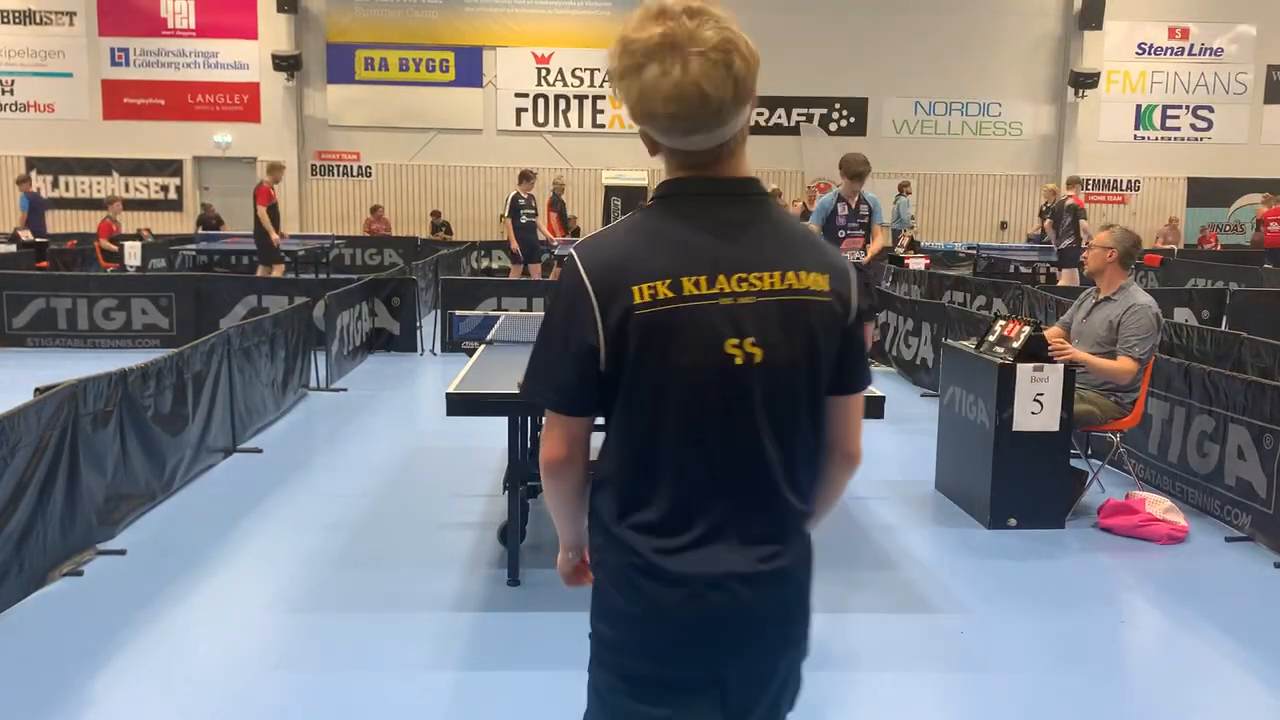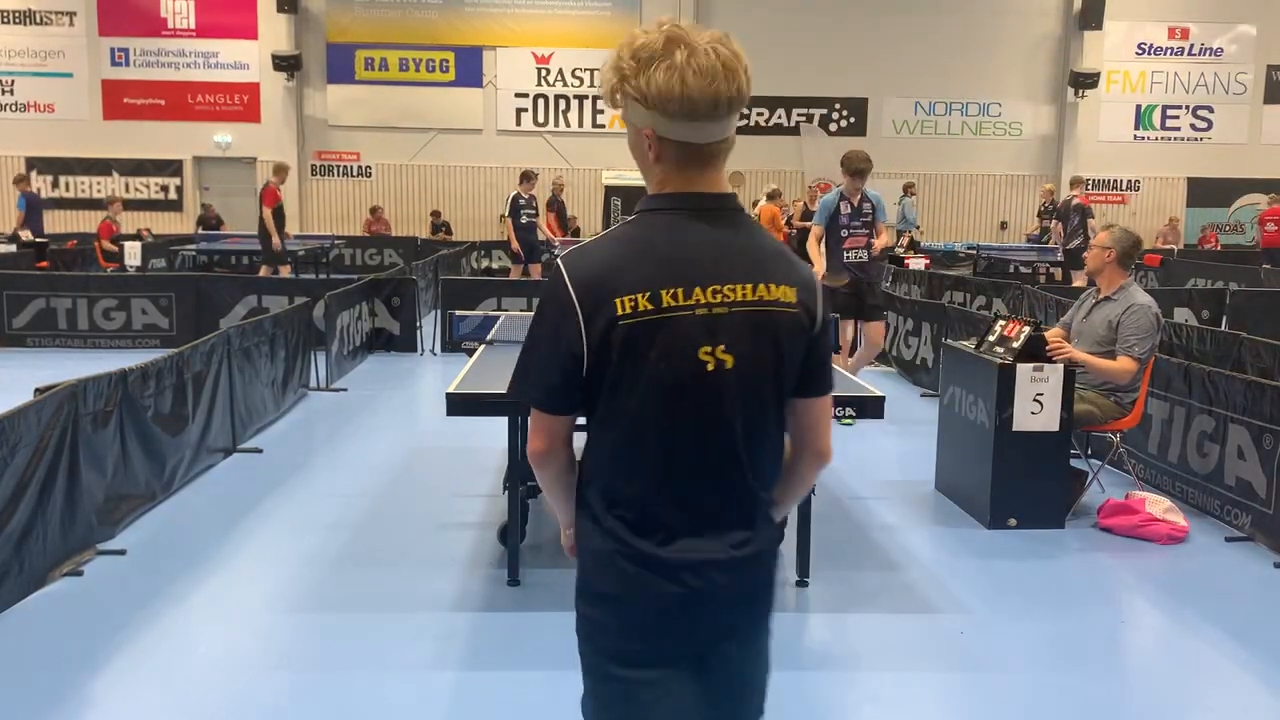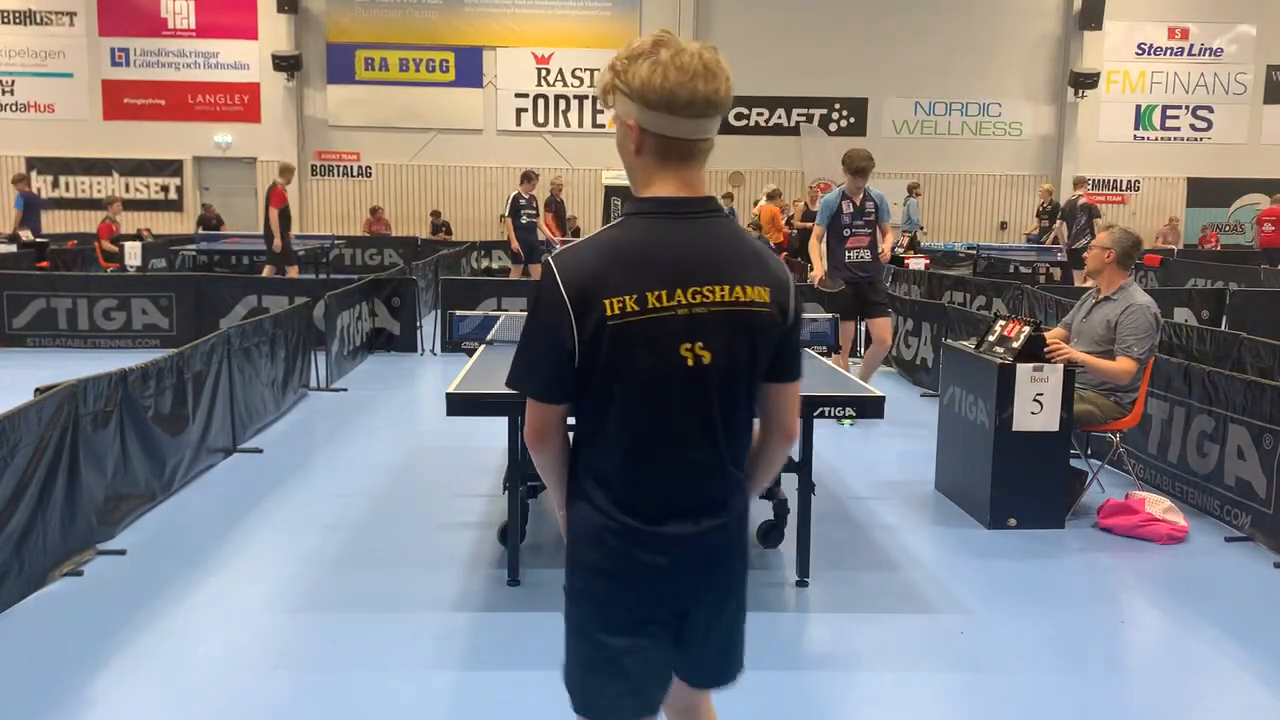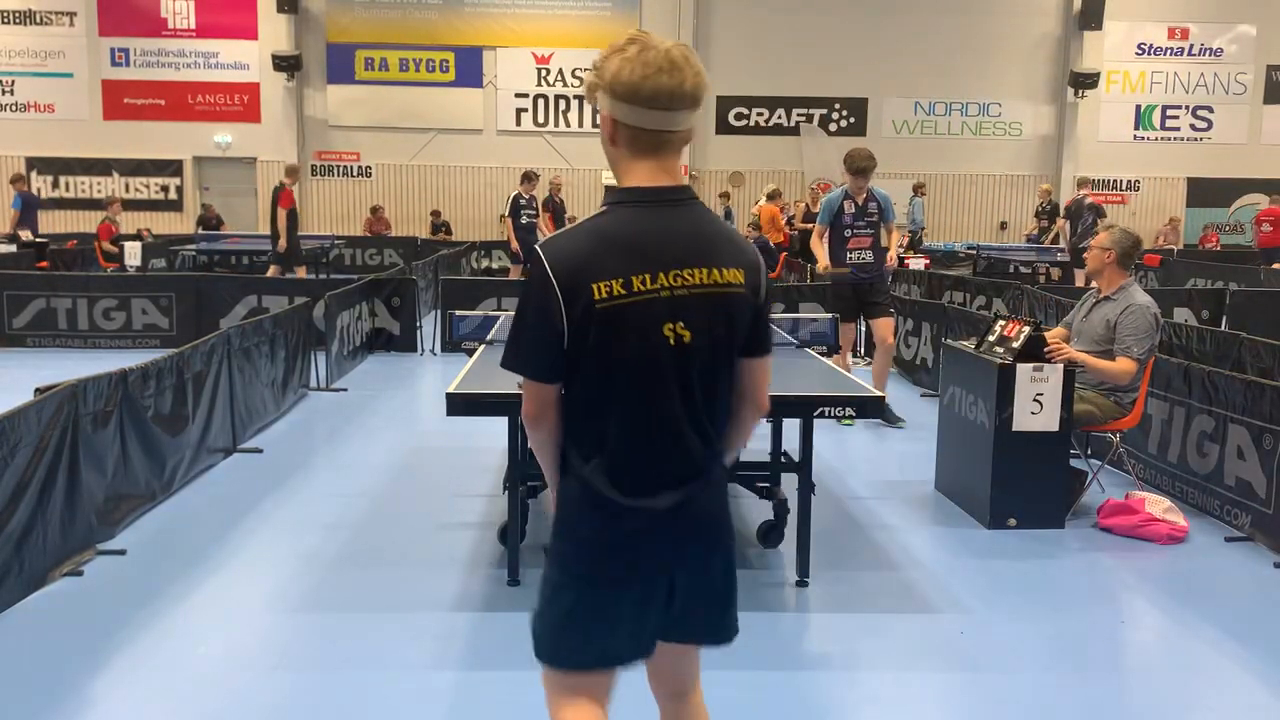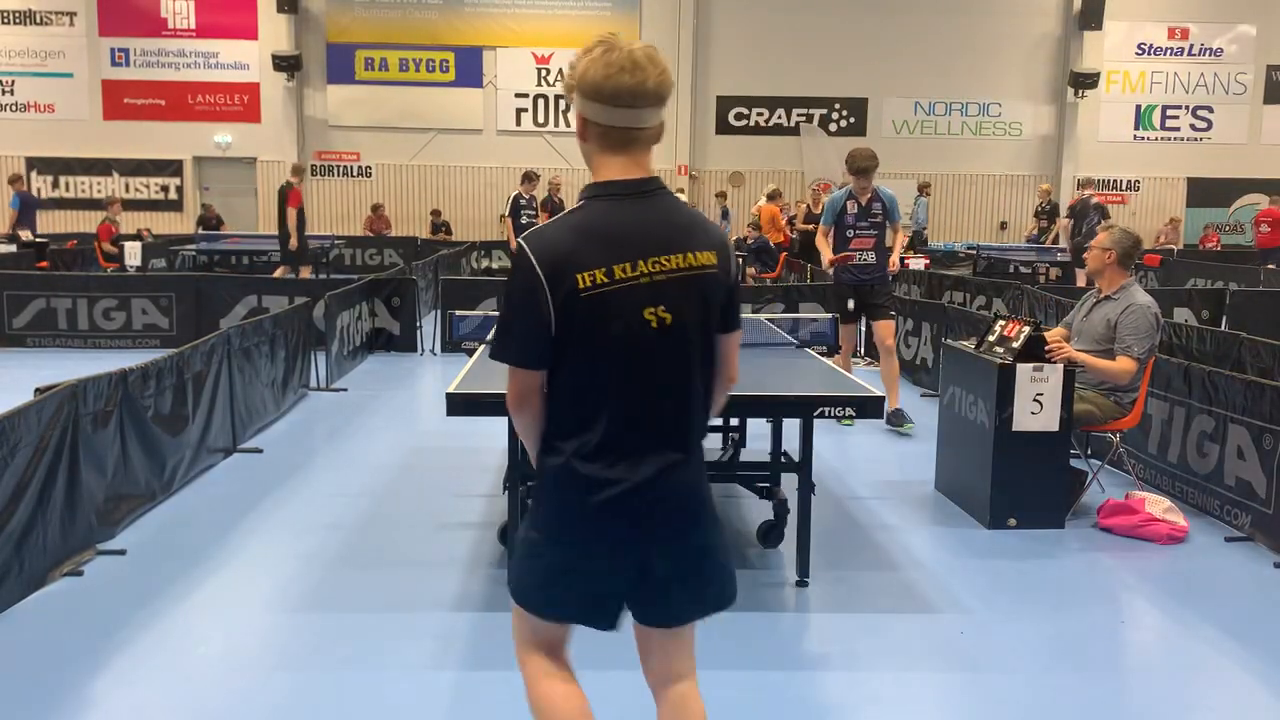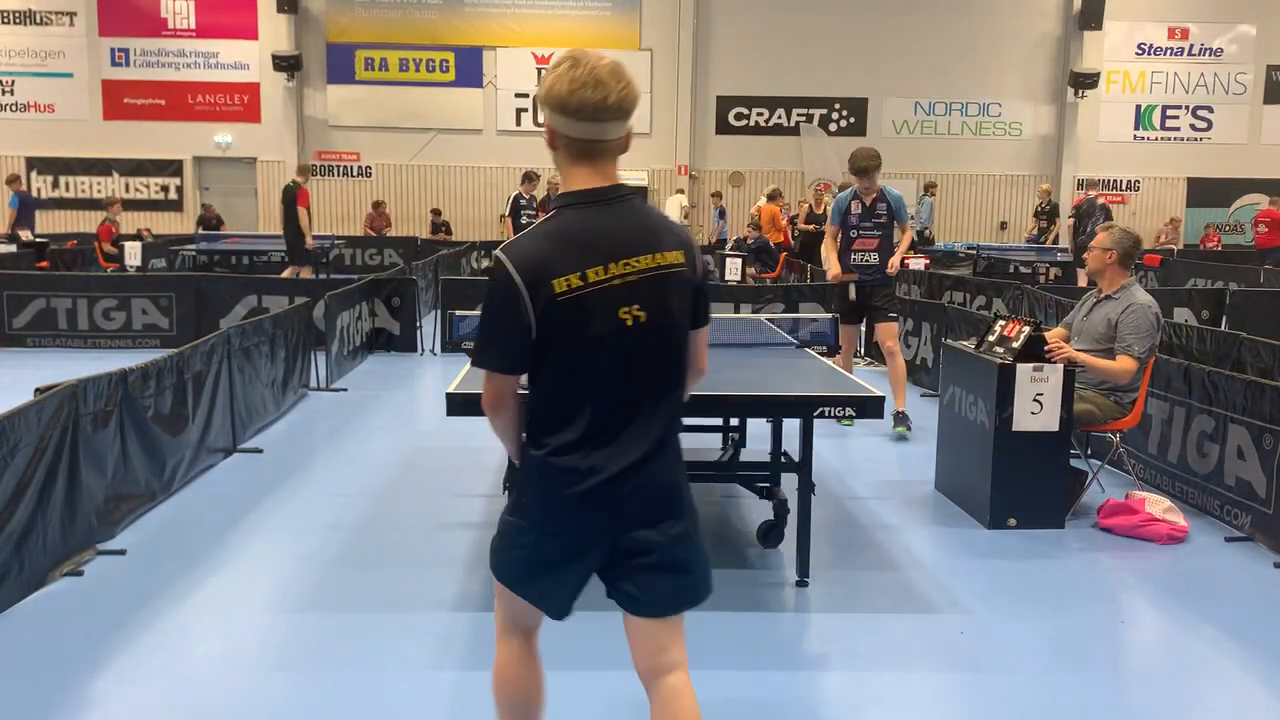
dt=0.1s
person 1, frame 1
left shoulder: (600, 265)
right shoulder: (826, 268)
left elbow: (559, 453)
right elbow: (845, 450)
left wrist: (574, 540)
left hip: (649, 593)
right hip: (777, 591)
person 1, frame 2
left shoulder: (587, 272)
right shoulder: (792, 276)
left elbow: (547, 443)
right elbow: (815, 446)
left wrist: (574, 523)
left hip: (629, 573)
right hip: (742, 567)
person 1, frame 3
left shoulder: (577, 272)
right shoulder: (766, 272)
left elbow: (542, 429)
right elbow: (782, 429)
left wrist: (571, 508)
left hip: (612, 550)
right hip: (718, 545)
person 1, frame 4
left shoulder: (565, 257)
right shoulder: (736, 252)
left elbow: (539, 409)
right elbow: (754, 398)
left wrist: (563, 483)
left hip: (601, 518)
right hip: (699, 515)
person 1, frame 5
left shoulder: (546, 250)
right shoulder: (707, 239)
left elbow: (524, 396)
right elbow: (724, 371)
left hip: (580, 494)
right hip: (680, 494)
left knee: (540, 643)
person 1, frame 6
left shoulder: (523, 260)
right shoulder: (675, 242)
left elbow: (498, 399)
right elbow: (695, 366)
left wrist: (522, 456)
left hip: (558, 486)
right hip: (655, 485)
left knee: (516, 626)
right knee: (666, 666)
person 2, frame 1
left shoulder: (871, 201)
right shoulder: (826, 203)
left elbow: (878, 237)
left wrist: (872, 250)
left hip: (863, 276)
left knee: (865, 340)
person 2, frame 2
left shoulder: (874, 200)
right shoulder: (829, 202)
left elbow: (883, 233)
right elbow: (813, 239)
left wrist: (880, 242)
right wrist: (818, 264)
left hip: (868, 279)
left knee: (876, 343)
right knee: (843, 342)
left ankle: (850, 375)
person 2, frame 3
left shoulder: (878, 199)
right shoulder: (831, 201)
left elbow: (887, 231)
right elbow: (816, 239)
left wrist: (886, 246)
right wrist: (818, 267)
left hip: (872, 276)
right hip: (840, 279)
left knee: (884, 342)
right knee: (844, 345)
left ankle: (861, 384)
person 2, frame 4
left shoulder: (882, 199)
right shoulder: (832, 201)
left elbow: (891, 230)
right elbow: (817, 237)
left wrist: (892, 250)
right wrist: (822, 259)
left hip: (875, 280)
right hip: (843, 281)
left knee: (886, 340)
right knee: (845, 344)
left ankle: (881, 402)
person 2, frame 5
left shoulder: (887, 198)
right shoulder: (837, 201)
left elbow: (897, 231)
right elbow: (822, 235)
left wrist: (895, 253)
right wrist: (826, 254)
left hip: (878, 281)
right hip: (847, 282)
left knee: (888, 344)
right knee: (846, 346)
left ankle: (894, 409)
person 2, frame 6
left shoulder: (894, 198)
right shoulder: (843, 201)
left elbow: (906, 231)
right elbow: (830, 238)
left wrist: (898, 255)
right wrist: (832, 265)
left hip: (882, 283)
right hip: (851, 282)
left knee: (890, 346)
right knee: (847, 347)
left ankle: (900, 412)
person 3, frame 1
left shoulder: (1139, 308)
right shoulder: (1088, 296)
left elbow: (1125, 373)
right elbow: (1055, 335)
left wrist: (1080, 357)
left hip: (1107, 399)
person 3, frame 2
left shoulder: (1139, 308)
right shoulder: (1089, 296)
left elbow: (1124, 372)
right elbow: (1056, 336)
left wrist: (1079, 357)
left hip: (1106, 399)
person 3, frame 3
left shoulder: (1138, 308)
right shoulder: (1090, 297)
left elbow: (1124, 372)
right elbow: (1059, 335)
left wrist: (1079, 358)
right wrist: (1025, 339)
left hip: (1106, 399)
right hip: (1069, 386)
left knee: (1038, 411)
right knee: (1019, 395)
person 3, frame 4
left shoulder: (1138, 308)
right shoulder: (1091, 297)
left elbow: (1124, 373)
right elbow: (1059, 335)
left wrist: (1079, 358)
right wrist: (1026, 340)
left hip: (1107, 399)
right hip: (1070, 386)
left knee: (1039, 411)
right knee: (1018, 395)
person 3, frame 5
left shoulder: (1138, 308)
right shoulder: (1091, 297)
left elbow: (1124, 373)
right elbow: (1059, 335)
left wrist: (1079, 357)
left hip: (1106, 398)
person 3, frame 6
left shoulder: (1139, 307)
right shoulder: (1091, 297)
left elbow: (1124, 372)
right elbow: (1059, 335)
left wrist: (1079, 357)
left hip: (1106, 398)
